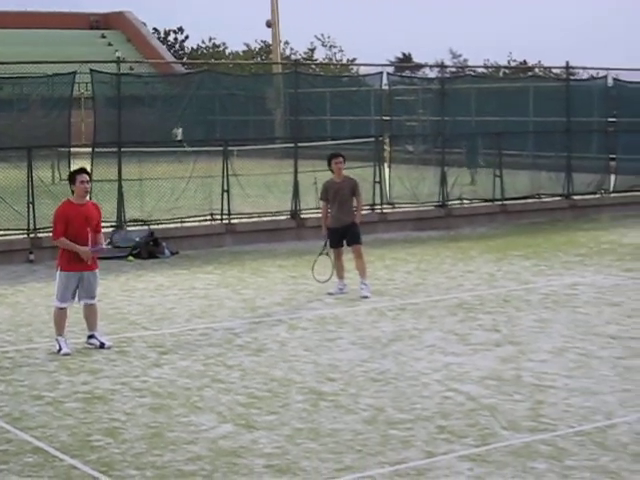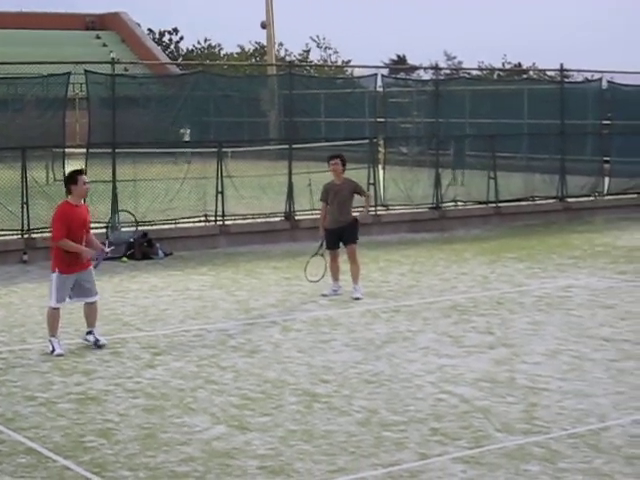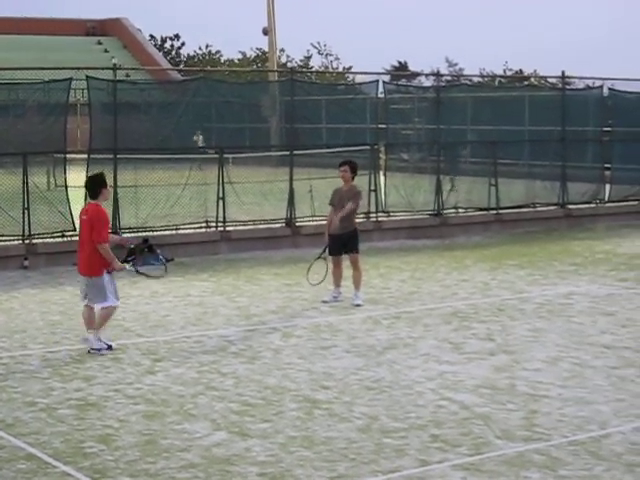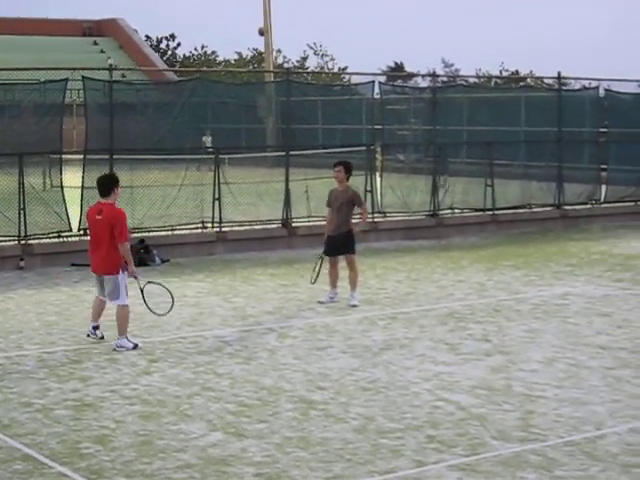
dt=0.5s
person 1, frame 1
left shoulder: (95, 208)
right shoulder: (63, 210)
right elbow: (58, 238)
left wrist: (102, 246)
right wrist: (79, 249)
left hip: (90, 265)
right hip: (68, 266)
left knee: (91, 301)
right knee: (62, 304)
left ankle: (92, 335)
right ankle: (60, 340)
person 1, frame 2
left shoulder: (84, 208)
right shoulder: (62, 211)
right elbow: (58, 240)
left wrist: (98, 246)
right wrist: (82, 250)
left hip: (83, 265)
right hip: (63, 267)
left knee: (92, 298)
right knee: (55, 304)
left ankle: (91, 333)
right ankle: (53, 340)
person 1, frame 3
left shoulder: (86, 210)
right shoulder: (100, 213)
right elbow: (101, 244)
left wrist: (118, 240)
right wrist: (114, 262)
left hip: (84, 267)
right hip: (98, 267)
left knee: (89, 304)
right knee: (110, 304)
left ankle: (93, 340)
right ankle: (93, 334)
person 1, frame 4
left shoulder: (91, 211)
right shoulder: (118, 213)
right elbow: (122, 243)
right wrist: (130, 264)
left hip: (96, 263)
right hip: (113, 265)
left knee: (101, 295)
right knee: (122, 302)
left ankle: (94, 327)
right ankle: (122, 340)
person 2, frame 1
left shoulder: (352, 182)
right shoulder: (327, 185)
left elbow: (359, 201)
right elbow: (325, 206)
left wrist: (358, 217)
right wrist: (324, 226)
left hip: (350, 223)
right hip: (334, 225)
left knee: (358, 252)
right knee: (337, 255)
left ankle: (364, 284)
right ankle: (341, 285)
person 2, frame 2
left shoulder: (352, 184)
right shoulder: (327, 187)
left elbow: (367, 196)
right elbow: (324, 207)
left wrist: (365, 211)
right wrist: (321, 227)
left hip: (348, 224)
right hip: (331, 226)
left knee: (352, 255)
right knee: (333, 256)
left ankle: (356, 287)
right ankle: (335, 286)
person 2, frame 3
left shoulder: (356, 192)
right shoulder: (336, 191)
left elbow: (349, 208)
right elbow: (331, 212)
left wrist: (338, 217)
right wrist: (327, 231)
left hip: (349, 232)
right hip: (335, 233)
left knee: (354, 262)
right knee: (336, 262)
left ankle: (357, 294)
right ankle: (336, 293)
person 2, frame 4
left shoulder: (352, 193)
right shoulder: (332, 192)
left elbow: (365, 211)
right wrist: (326, 232)
left hip: (346, 233)
right hip: (332, 234)
left knee: (351, 263)
right knee: (332, 263)
left ankle: (353, 295)
right ankle: (333, 293)
